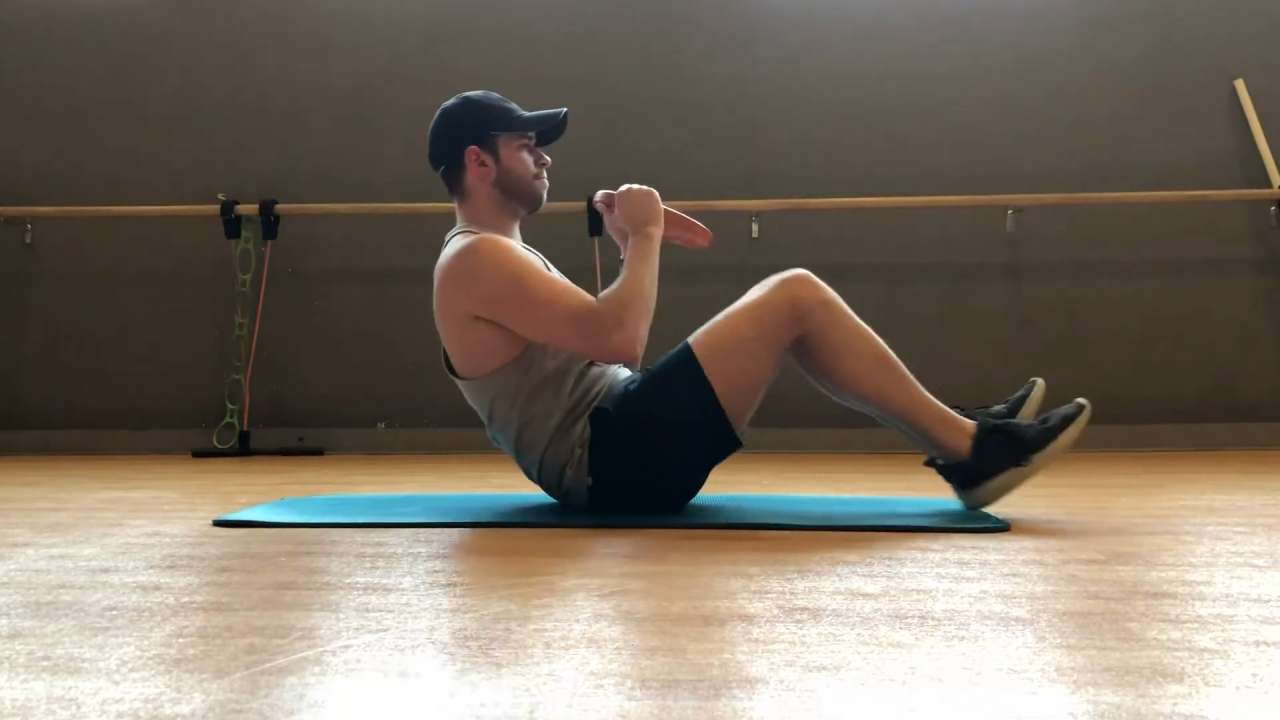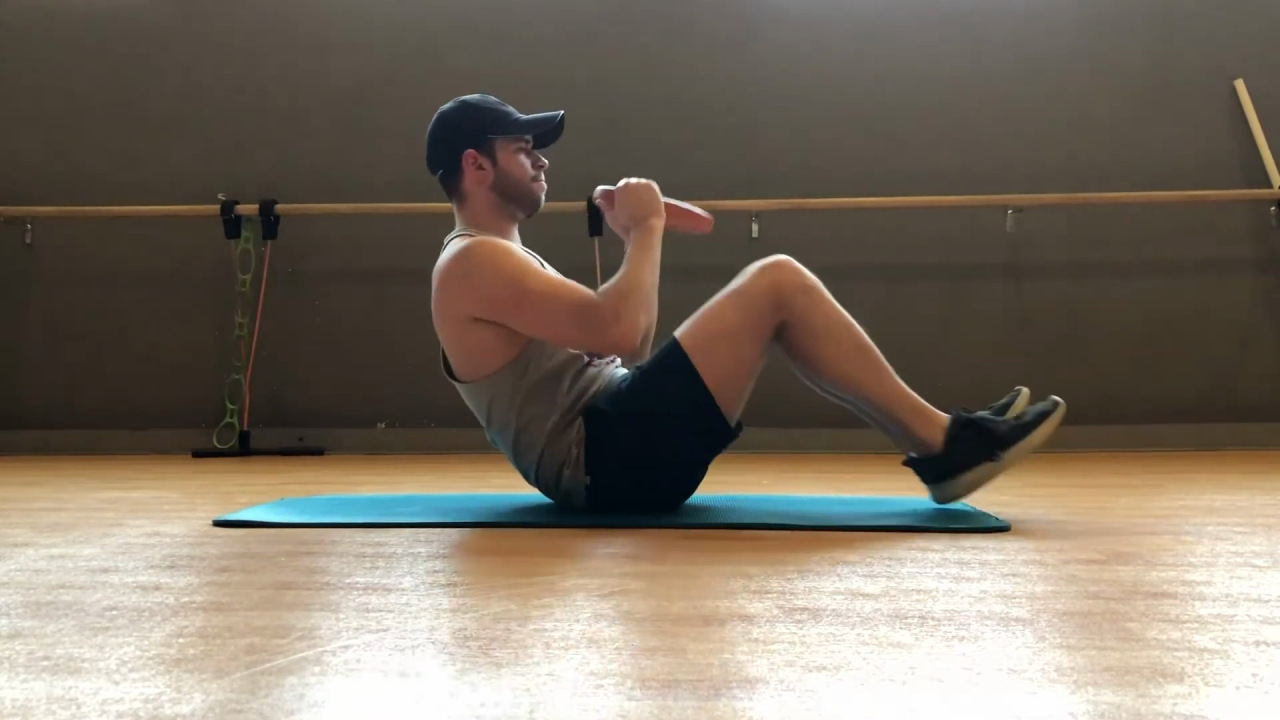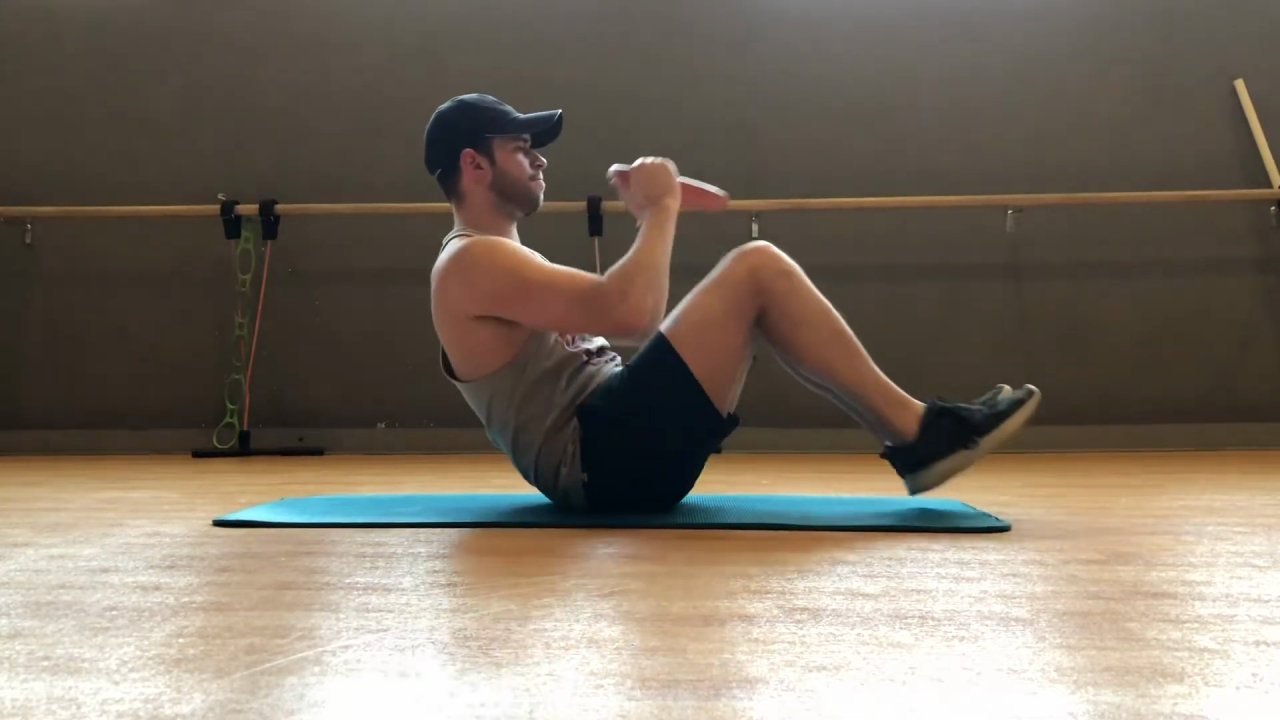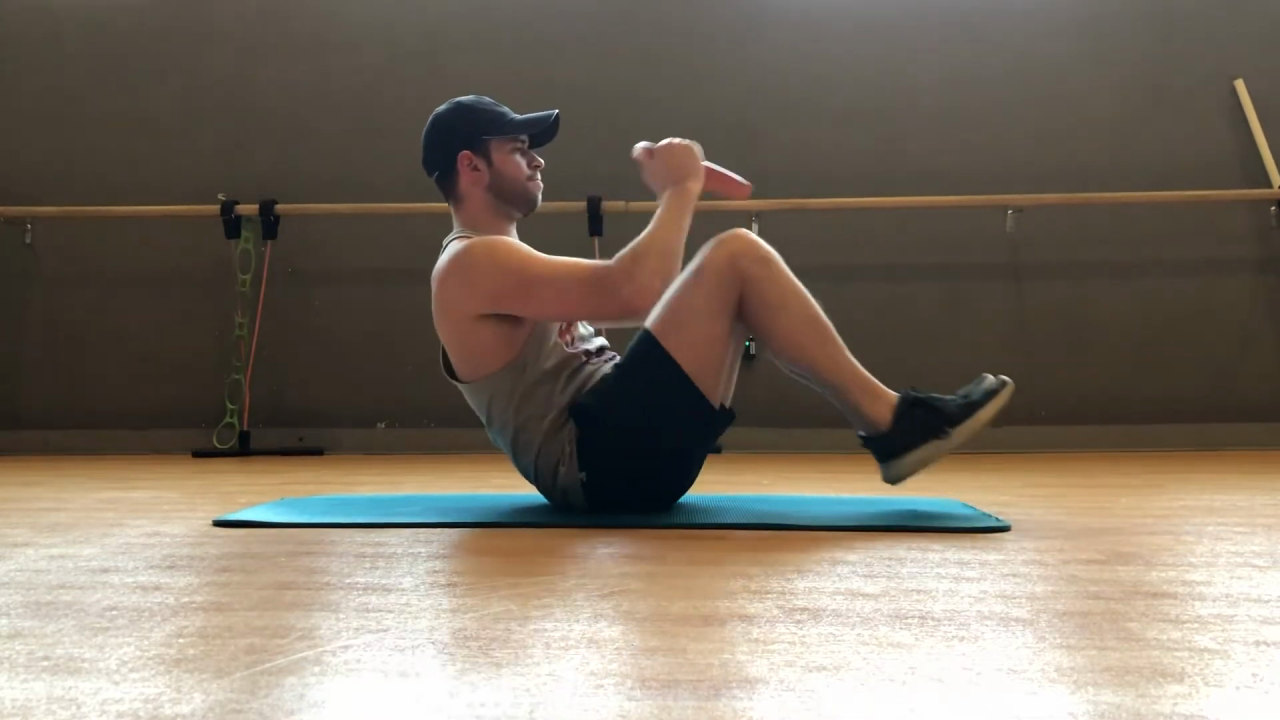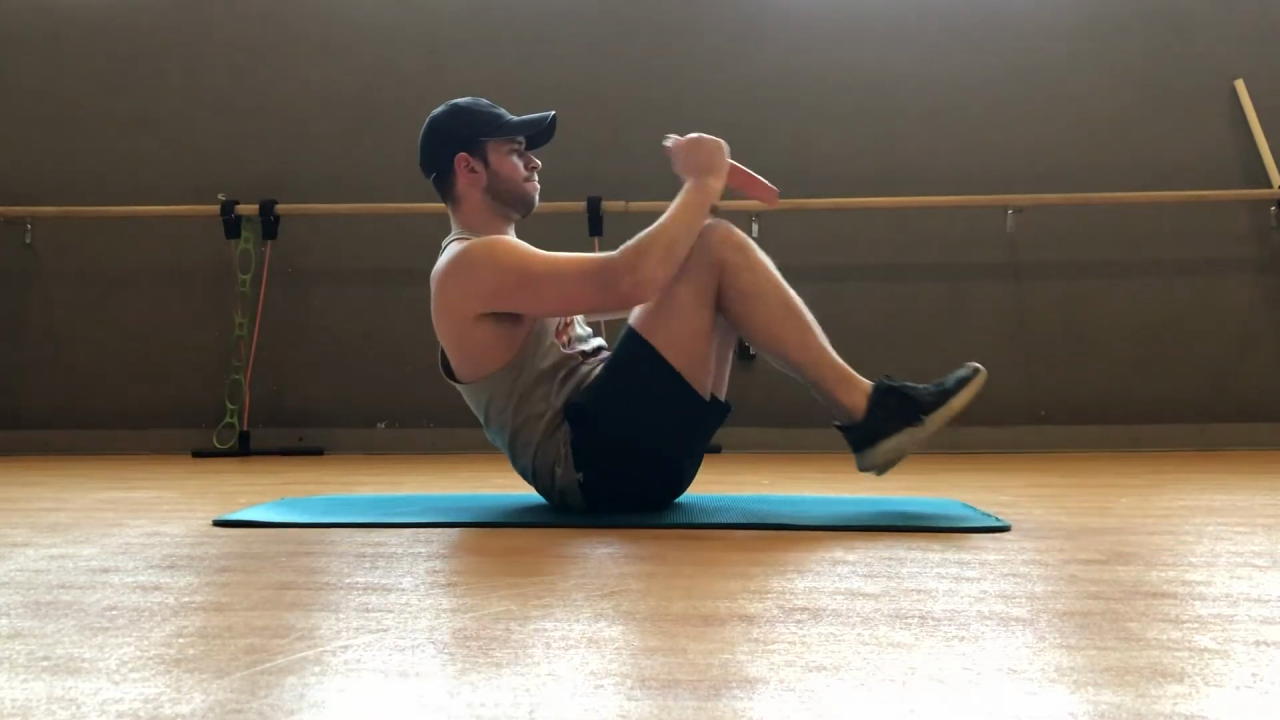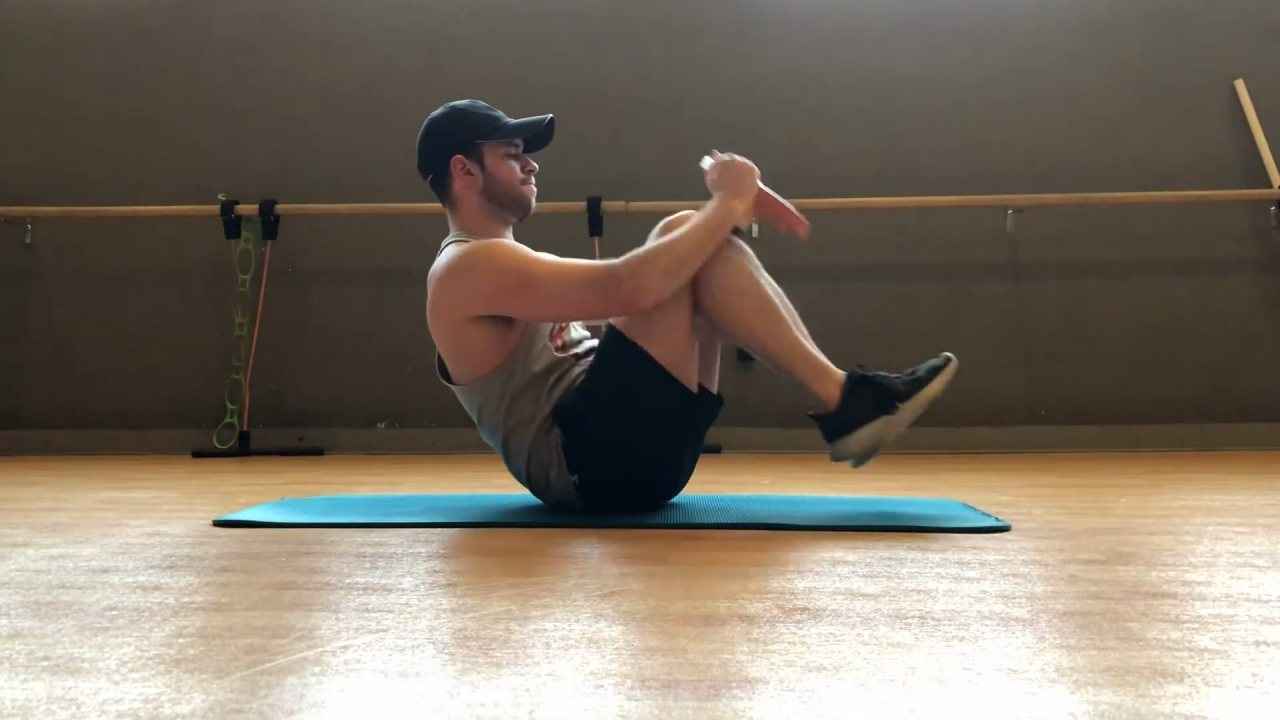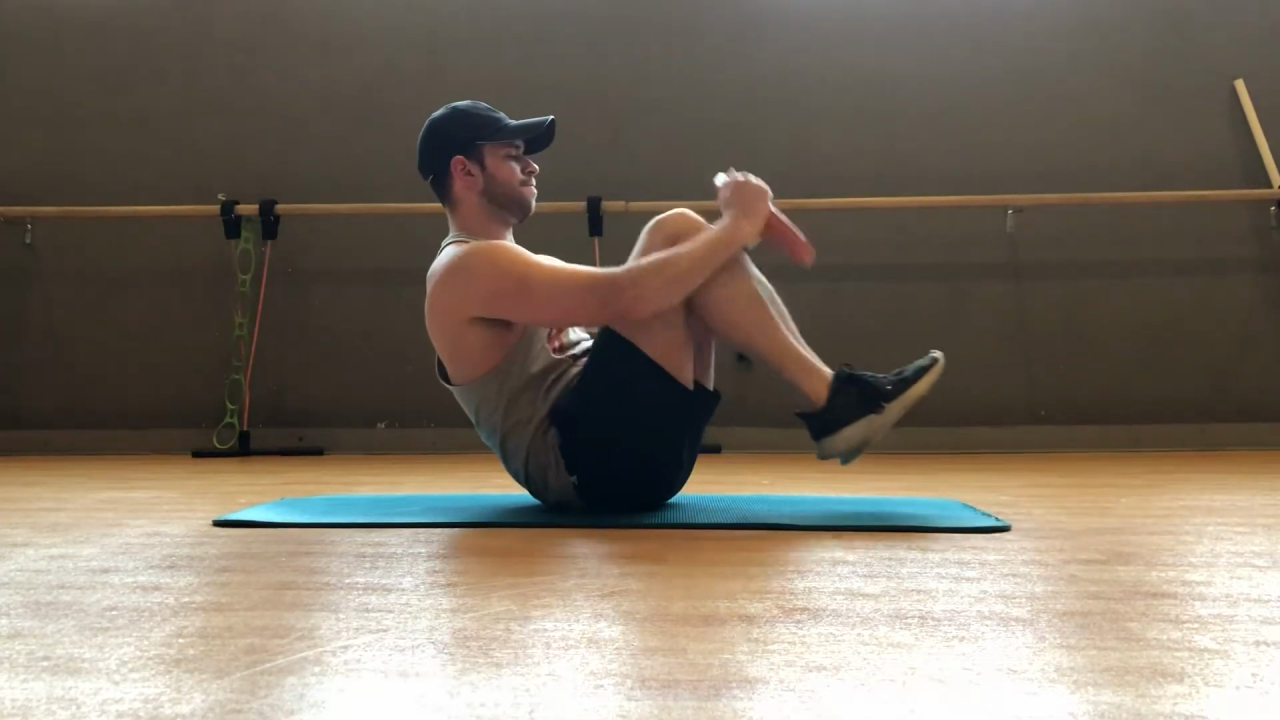
dt=0.1s
person 1, frame 1
left shoulder: (504, 257)
right shoulder: (477, 261)
left elbow: (609, 351)
right elbow: (617, 339)
left wrist: (633, 251)
right wrist: (645, 240)
left hip: (616, 446)
right hip: (610, 462)
left knee: (778, 303)
right knee: (798, 297)
left ankle: (960, 438)
right ankle: (973, 450)
person 1, frame 2
left shoulder: (504, 261)
right shoulder: (475, 264)
left elbow: (604, 347)
right elbow: (622, 332)
left wrist: (634, 249)
right wrist: (646, 232)
left hip: (620, 451)
right hip: (610, 462)
left knee: (765, 296)
right knee: (778, 280)
left ankle: (934, 439)
right ankle: (944, 443)
person 1, frame 3
left shoulder: (503, 260)
right shoulder: (475, 262)
left elbow: (604, 336)
right elbow: (630, 314)
left wrist: (650, 228)
right wrist: (661, 213)
left hip: (613, 449)
right hip: (606, 459)
left knee: (750, 290)
right knee: (759, 267)
left ankle: (913, 432)
right ankle: (918, 432)
person 1, frame 4
left shoulder: (503, 259)
right shoulder: (474, 264)
right elbow: (629, 294)
right wrist: (677, 194)
left hip: (623, 450)
right hip: (602, 459)
left knee: (734, 268)
right knee: (737, 254)
left ankle: (890, 421)
right ankle: (891, 420)
person 1, frame 5
left shoulder: (502, 259)
right shoulder: (475, 264)
right elbow: (632, 284)
right wrist: (699, 188)
left hip: (618, 450)
right hip: (601, 457)
left knee: (720, 275)
right knee: (716, 246)
left ankle: (870, 414)
right ankle: (865, 410)
person 1, frame 6
left shoulder: (507, 263)
right shoulder: (472, 267)
right elbow: (628, 288)
right wrist: (725, 207)
left hip: (630, 450)
right hip: (593, 459)
left knee: (701, 247)
right knee: (696, 232)
left ankle: (842, 397)
right ankle: (844, 401)
person 1, frame 7
left shoulder: (507, 265)
right shoulder: (471, 268)
right elbow: (626, 298)
right wrist: (736, 226)
left hip: (629, 449)
right hip: (592, 458)
left knee: (692, 245)
right knee: (680, 228)
left ankle: (833, 396)
right ankle: (830, 398)
